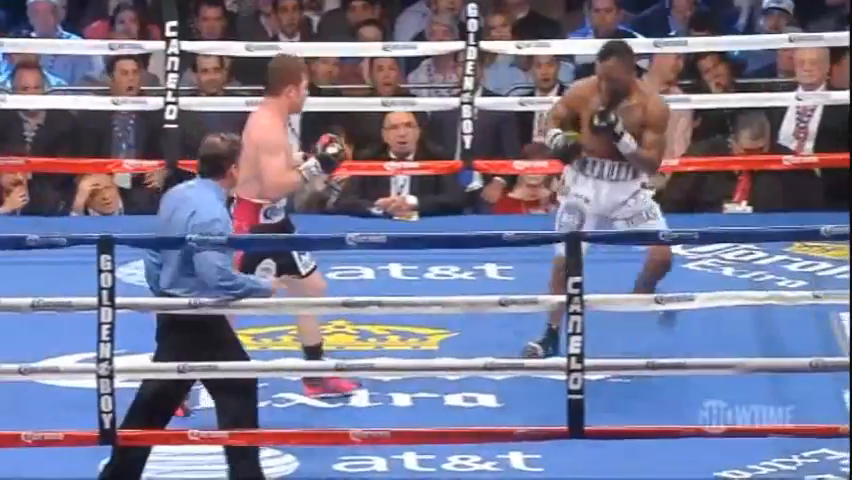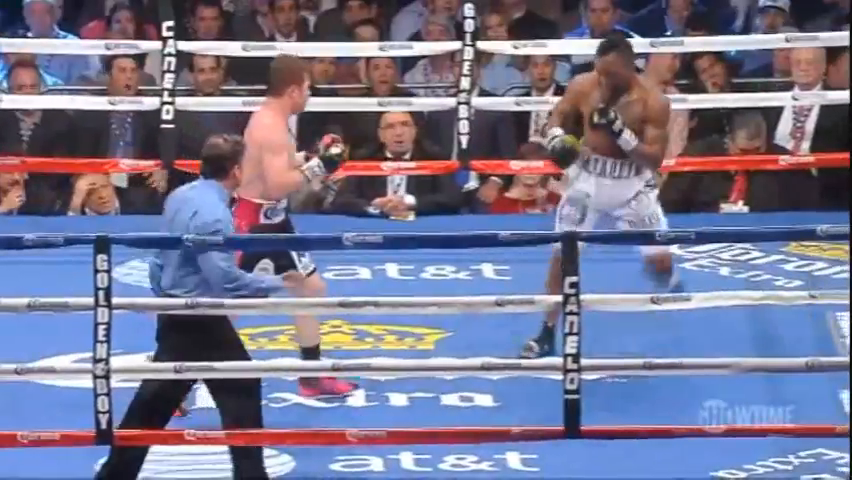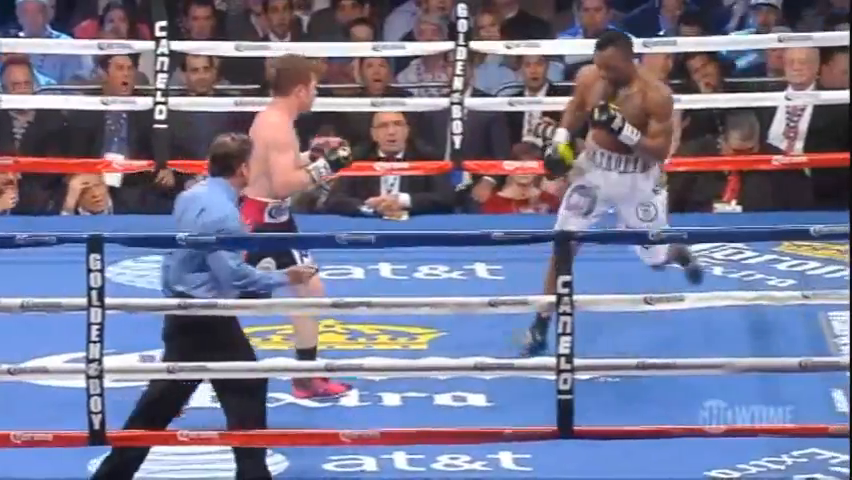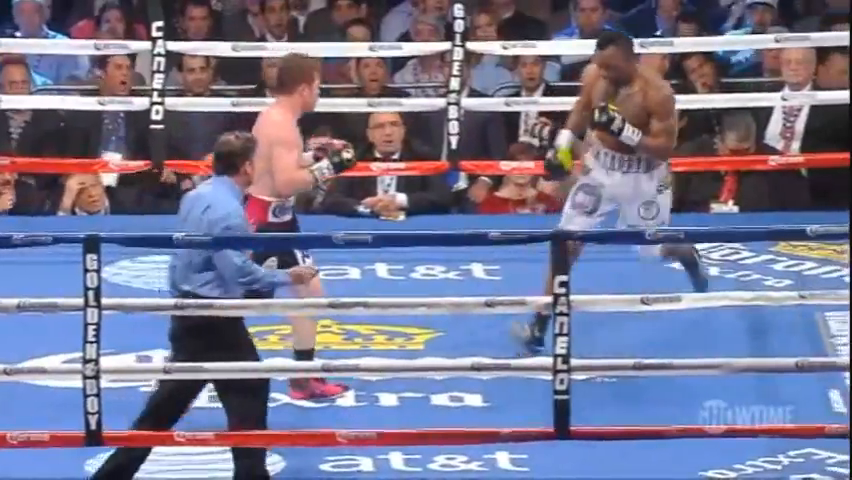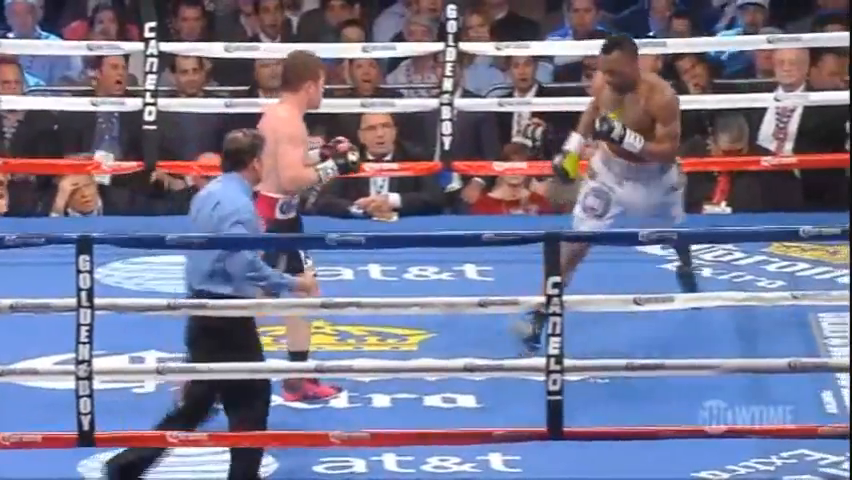
dt=0.1s
person 1, frame 1
left shoulder: (175, 195)
right shoulder: (212, 214)
left elbow: (154, 258)
right elbow: (219, 277)
right wrist: (264, 287)
left hip: (173, 311)
right hip: (199, 317)
left knee: (156, 398)
right knee: (237, 390)
person 1, frame 2
left shoulder: (179, 196)
right shoulder: (214, 214)
left elbow: (159, 259)
right elbow: (225, 279)
left wrist: (163, 296)
right wrist: (274, 283)
left hip: (174, 312)
right hip: (199, 318)
left knee: (155, 399)
right knee: (240, 391)
person 1, frame 3
left shoulder: (189, 196)
right shoulder: (223, 212)
left elbow: (173, 259)
right elbow: (233, 274)
right wrist: (285, 276)
left hip: (183, 310)
right hip: (207, 317)
left knee: (161, 400)
right knee: (246, 390)
person 1, frame 4
left shoulder: (195, 196)
right shoulder: (227, 209)
right elbow: (239, 271)
right wrist: (287, 277)
left hip: (189, 310)
right hip: (214, 316)
left knee: (170, 399)
right knee: (248, 392)
person 1, frame 5
left shoulder: (208, 193)
right shoulder: (237, 205)
right elbow: (246, 267)
right wrist: (292, 283)
right hip: (226, 313)
left knee: (198, 399)
right knee: (247, 397)
person 2, frame 1
left shoulder: (270, 120)
right shoulder: (268, 128)
right elbow: (273, 186)
left wrist: (309, 156)
right wrist: (316, 165)
left hip: (275, 219)
right hip: (254, 222)
left knee: (312, 286)
left ankle: (316, 375)
person 2, frame 2
left shoulder: (271, 120)
right shoulder: (271, 127)
right elbow: (277, 186)
left wrist: (312, 157)
right wrist: (319, 165)
left hip: (276, 219)
right hip: (254, 223)
left knee: (312, 288)
left ankle: (313, 376)
person 2, frame 3
left shoulder: (272, 119)
right shoulder: (278, 126)
right elbow: (283, 184)
left wrist: (314, 156)
right wrist: (326, 166)
left hip: (278, 219)
right hip: (258, 223)
left knee: (311, 290)
left ankle: (307, 377)
person 2, frame 4
left shoulder: (276, 118)
right shoulder: (281, 125)
right elbow: (285, 183)
left wrist: (316, 156)
right wrist: (329, 167)
left hip: (281, 219)
right hip: (262, 223)
left knee: (310, 291)
left ankle: (305, 378)
person 2, frame 5
left shoulder: (275, 114)
right shoulder: (289, 123)
right elbow: (290, 179)
left wrist: (321, 154)
right wrist: (333, 167)
left hip: (282, 217)
right hip: (270, 219)
left ankle: (298, 379)
person 3, frame 1
left shoulder: (653, 106)
right shoulder: (580, 92)
left elbow: (653, 163)
right elbow: (553, 122)
left wrist: (622, 138)
right wrist: (557, 139)
left hip: (629, 186)
right hip: (584, 182)
left knee: (660, 255)
right knee: (564, 259)
left ankle: (640, 296)
right ankle: (551, 336)
person 3, frame 2
left shoulder: (654, 102)
right shoulder: (583, 86)
left elbow: (656, 158)
right elbow: (559, 117)
left wrist: (622, 134)
right wrist: (556, 140)
left hip: (633, 184)
right hip: (587, 178)
left knee: (660, 260)
right knee: (562, 253)
left ankle: (664, 276)
right ankle: (547, 333)
person 3, frame 3
left shoulder: (656, 94)
right shoulder: (587, 77)
left elbow: (661, 150)
right elbow: (574, 110)
left wrist: (622, 129)
right wrist: (559, 143)
left hip: (640, 177)
right hip: (594, 168)
left knee: (656, 258)
left ankle: (679, 252)
right ankle: (542, 323)
person 3, frame 4
left shoulder: (657, 93)
right shoulder: (592, 75)
left elbow: (665, 148)
left wrist: (623, 130)
right wrist: (562, 145)
left hip: (645, 176)
right hip: (600, 168)
left knee: (659, 247)
right knee: (568, 242)
left ankle: (687, 253)
right ankle: (541, 320)
person 3, frame 5
left shoulder: (661, 97)
right shoulder: (601, 82)
left elbow: (669, 152)
left wrist: (626, 138)
right wrist: (570, 149)
left hip: (655, 178)
right hip: (610, 171)
right knee: (578, 243)
left ankle: (686, 269)
right ankle: (540, 313)
